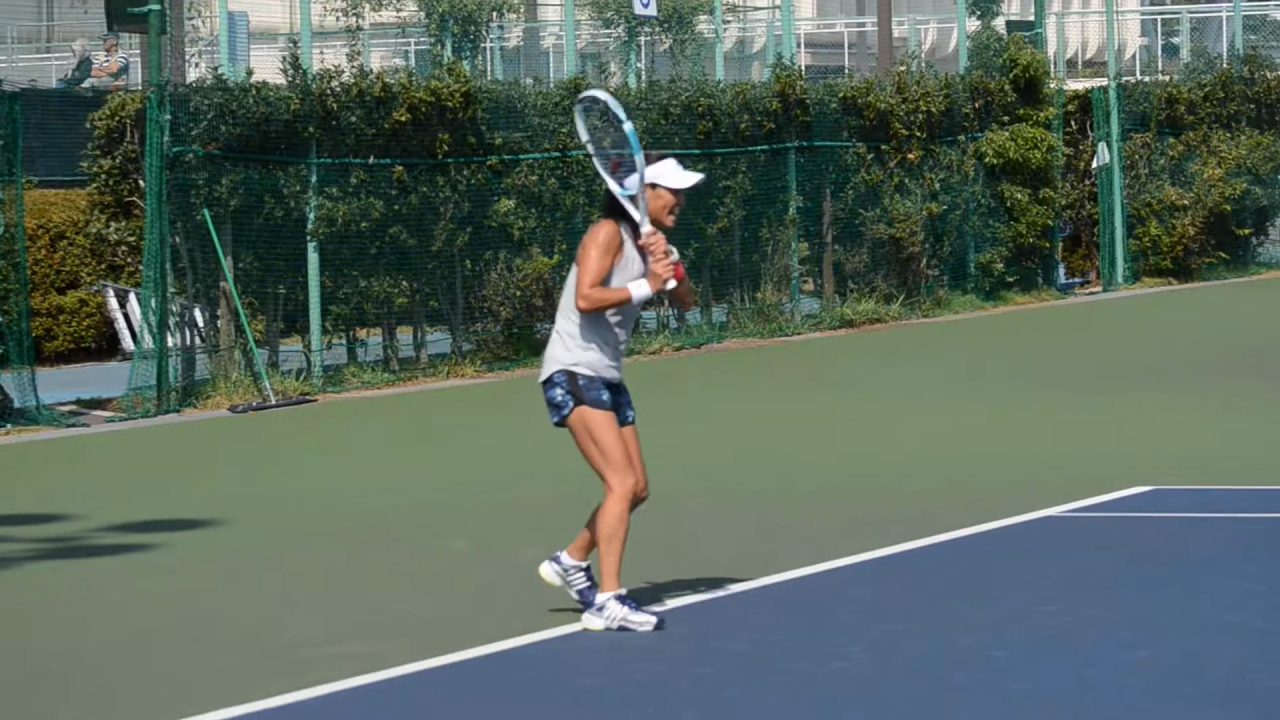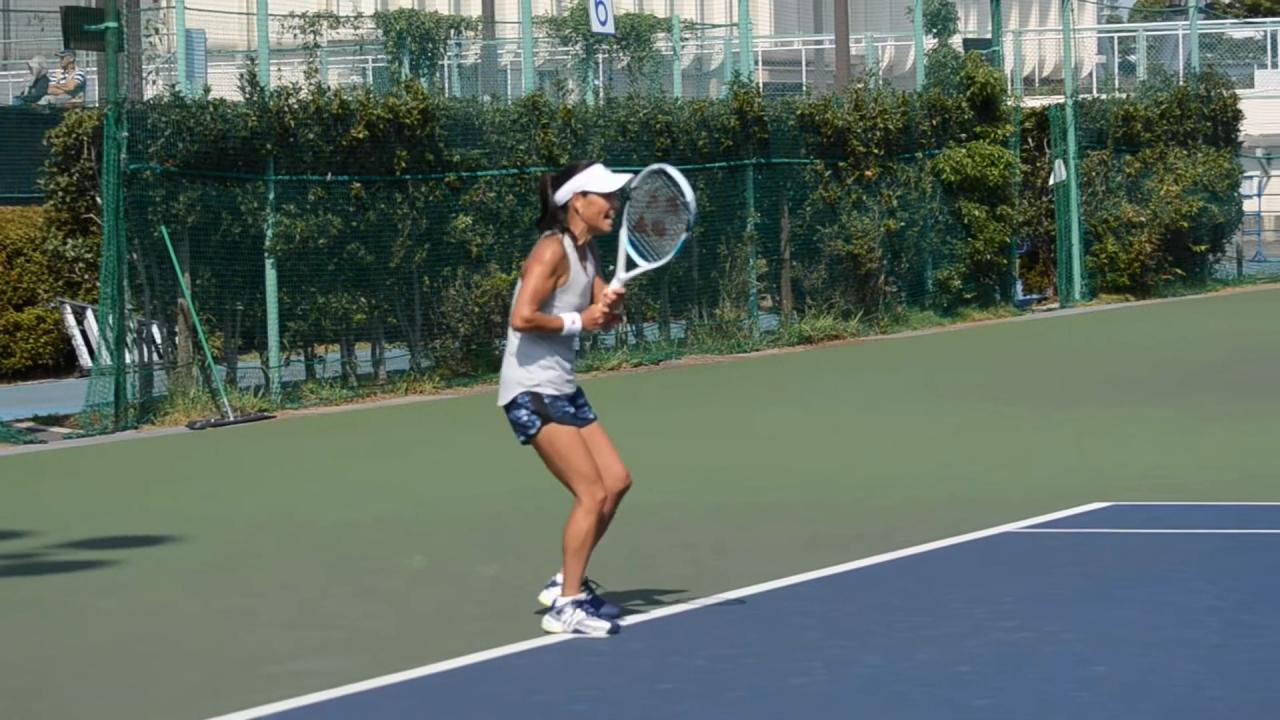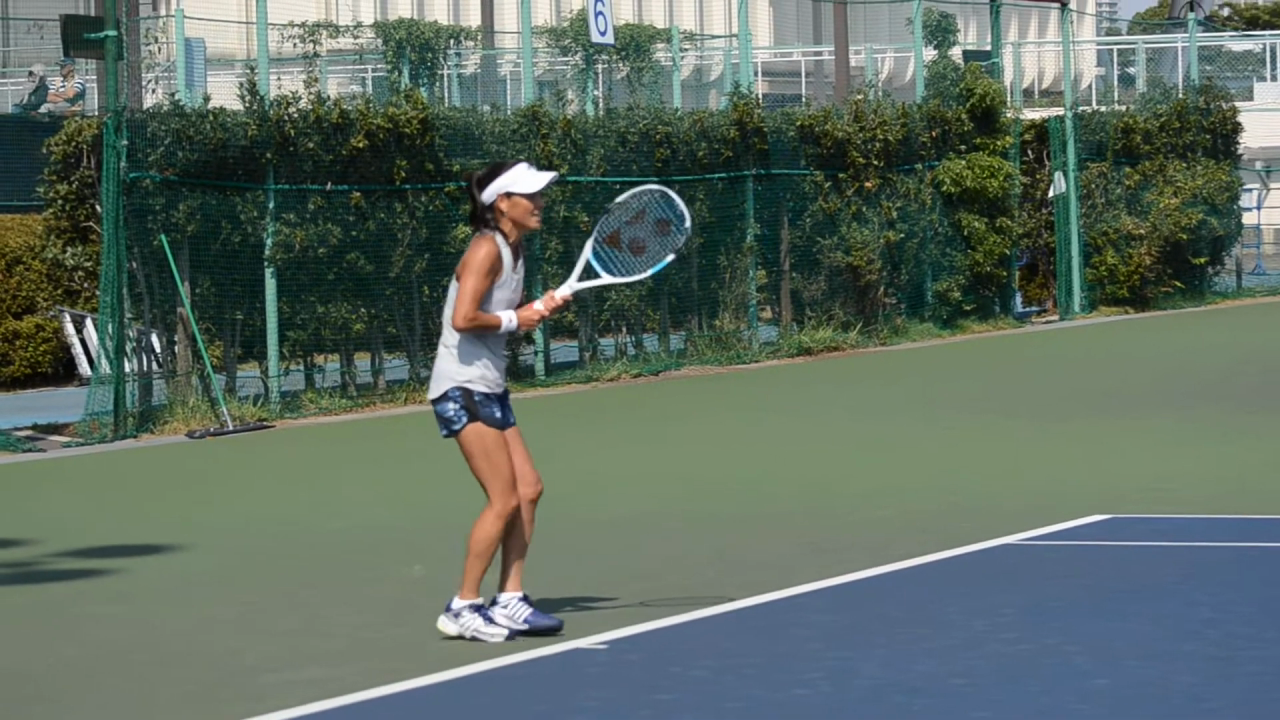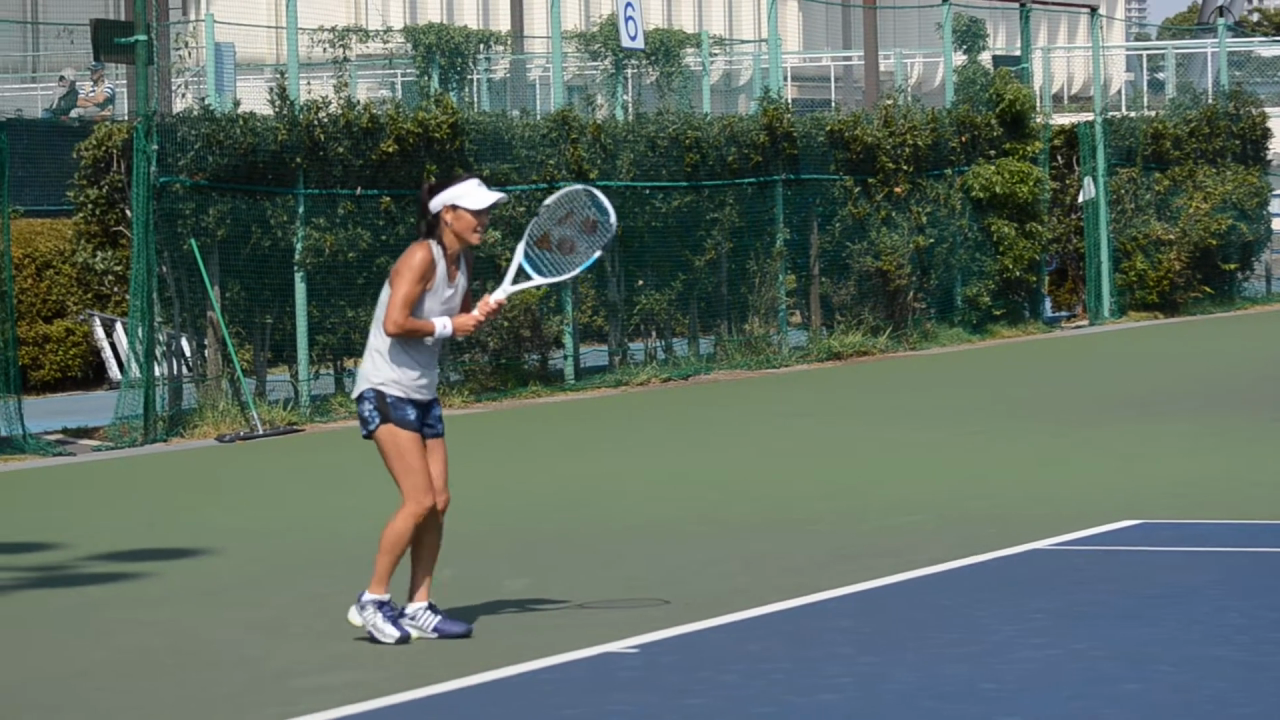
dt=0.5s
person 1, frame 1
left shoulder: (652, 243)
right shoulder: (607, 232)
left elbow: (686, 296)
right elbow: (585, 299)
left wrist: (667, 260)
right wrist: (644, 287)
left hip: (605, 377)
right hip: (573, 374)
left knee: (635, 490)
right knee: (623, 484)
left ankle: (571, 562)
right ankle: (607, 602)
person 1, frame 2
left shoulder: (586, 251)
right shoulder: (551, 250)
left elbow: (604, 322)
right elbow: (522, 318)
left wrist: (609, 304)
right wrist: (576, 322)
left hip: (562, 389)
right hip: (532, 391)
left knee: (617, 481)
right knee: (593, 495)
left ankle: (570, 582)
right ankle: (567, 605)
person 1, frame 3
left shoulder: (515, 249)
right shoulder: (485, 248)
right elbow: (462, 319)
left wrist: (542, 308)
right wrist: (514, 320)
left hip: (488, 387)
right hip: (463, 388)
left knee: (529, 490)
right knee: (504, 498)
left ankle: (510, 601)
right ankle: (464, 606)
person 1, frame 4
left shoulder: (463, 262)
right shoulder: (421, 256)
left elbow: (455, 321)
right elbow: (395, 325)
left wrist: (482, 313)
right wrist: (449, 326)
left hip: (422, 393)
right hip: (386, 390)
left knee: (437, 502)
right knee: (418, 502)
left ankle: (419, 608)
right ankle: (373, 597)
